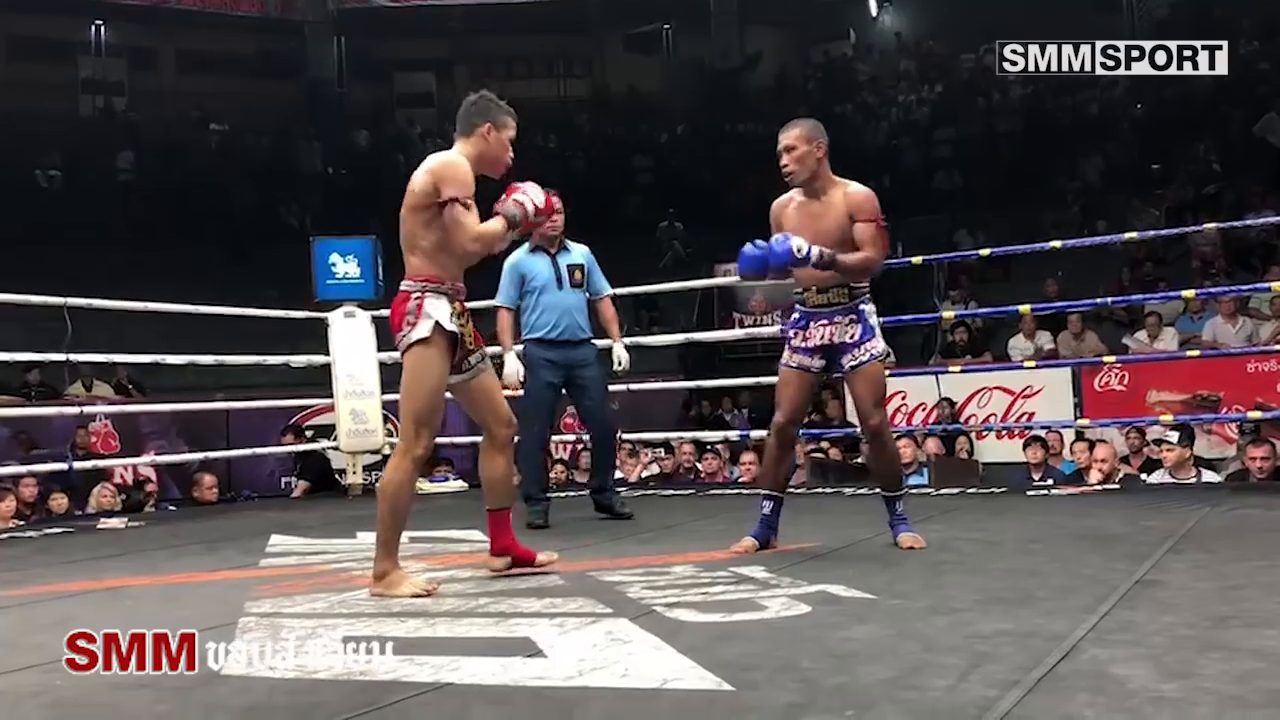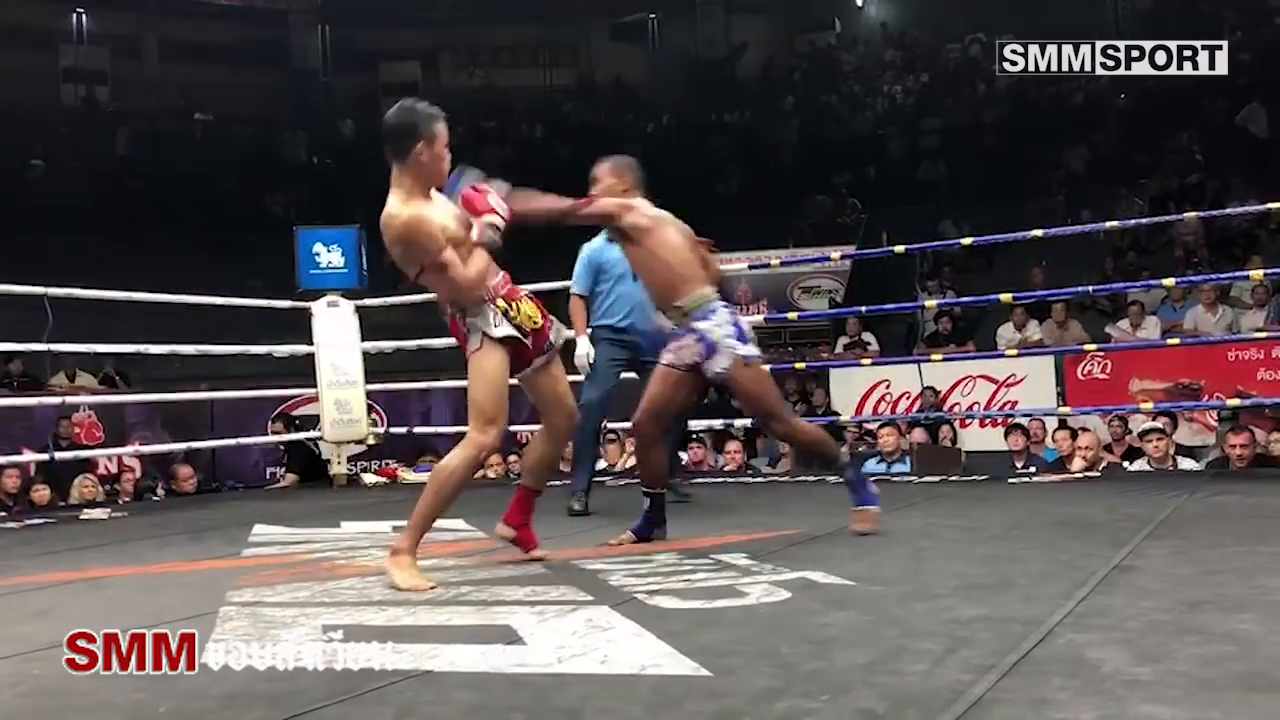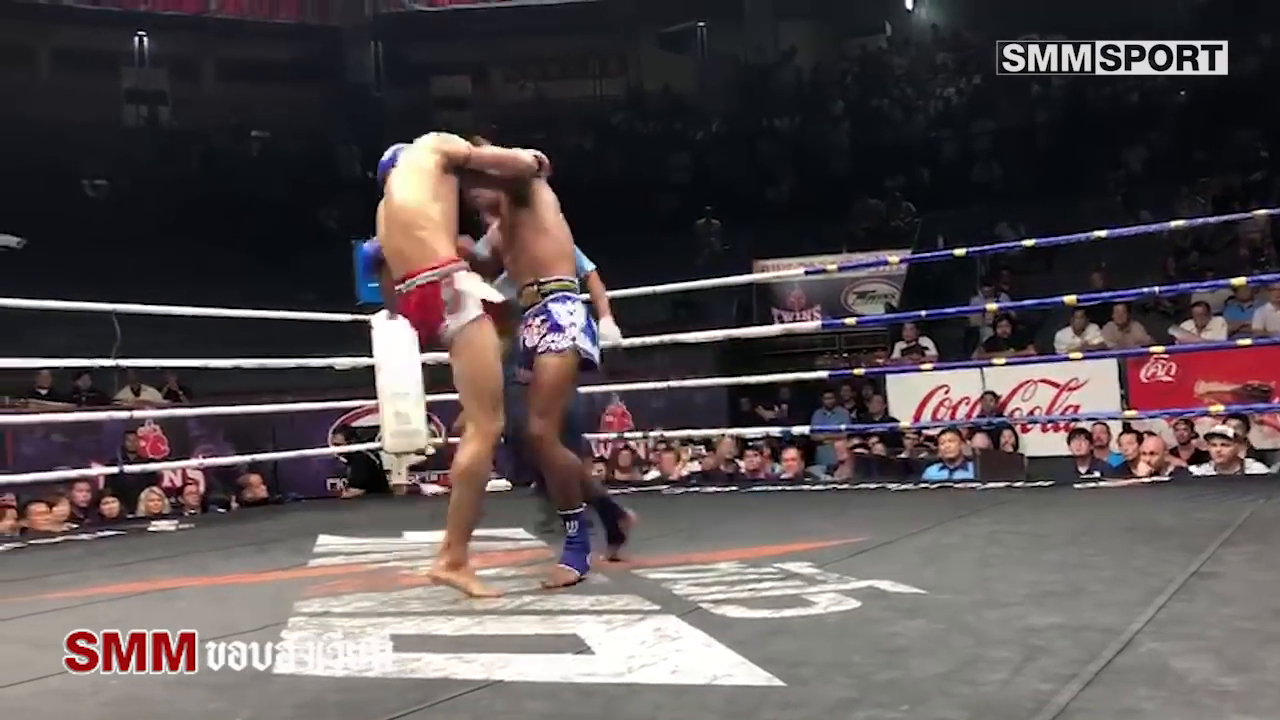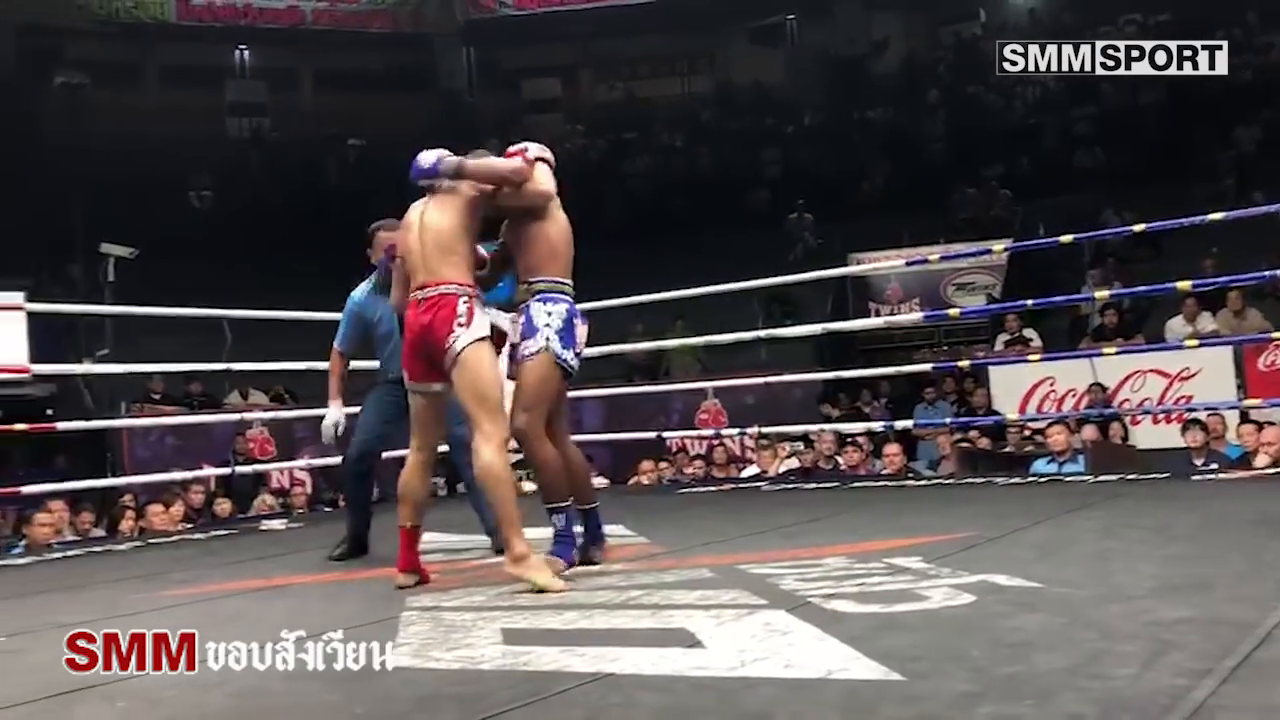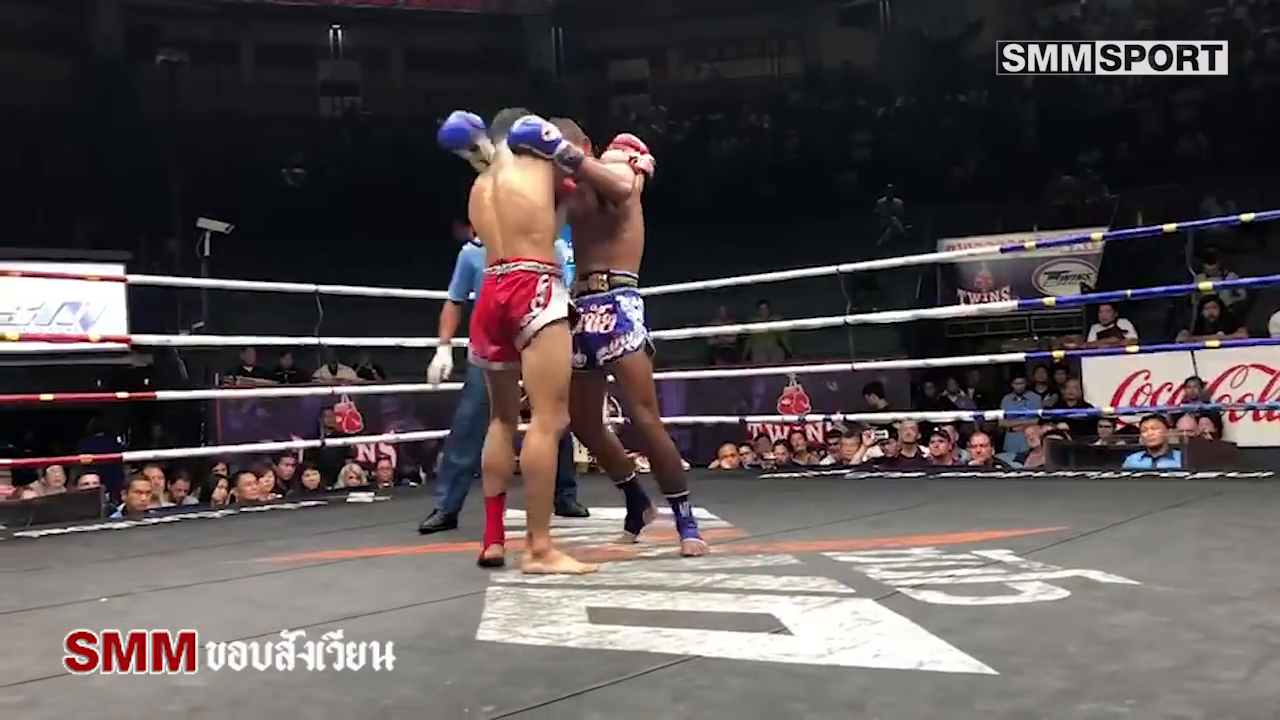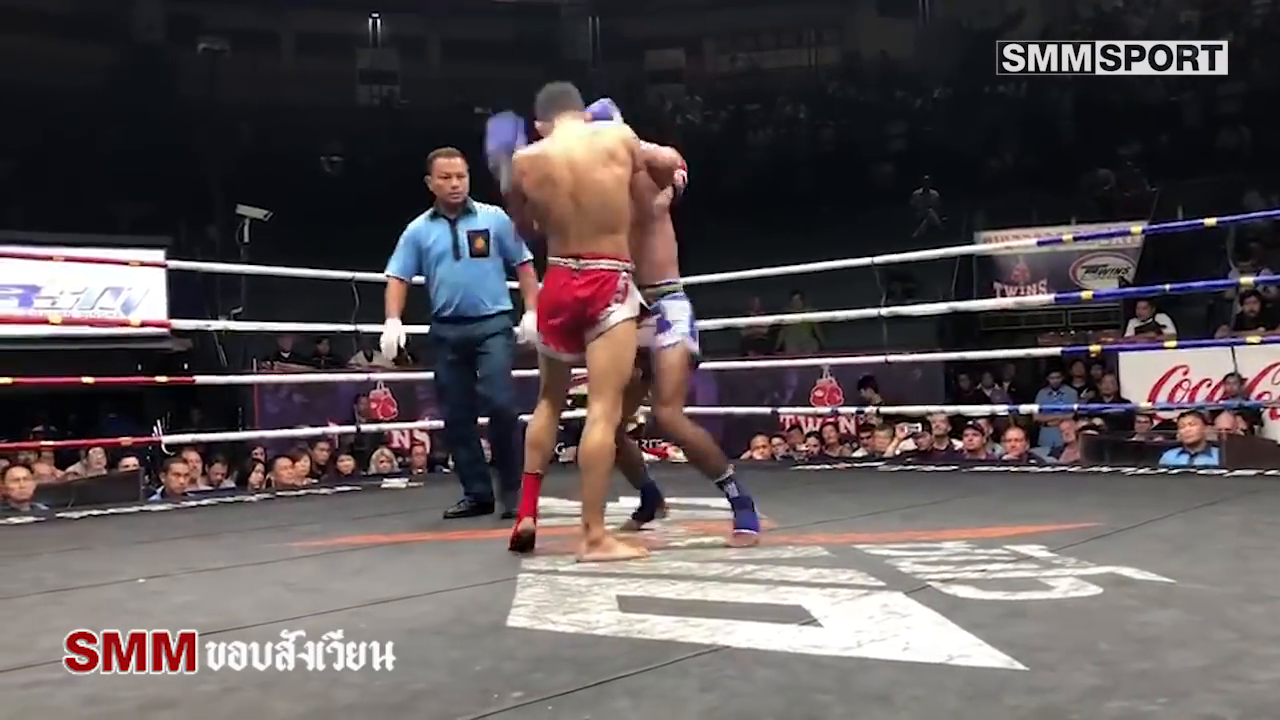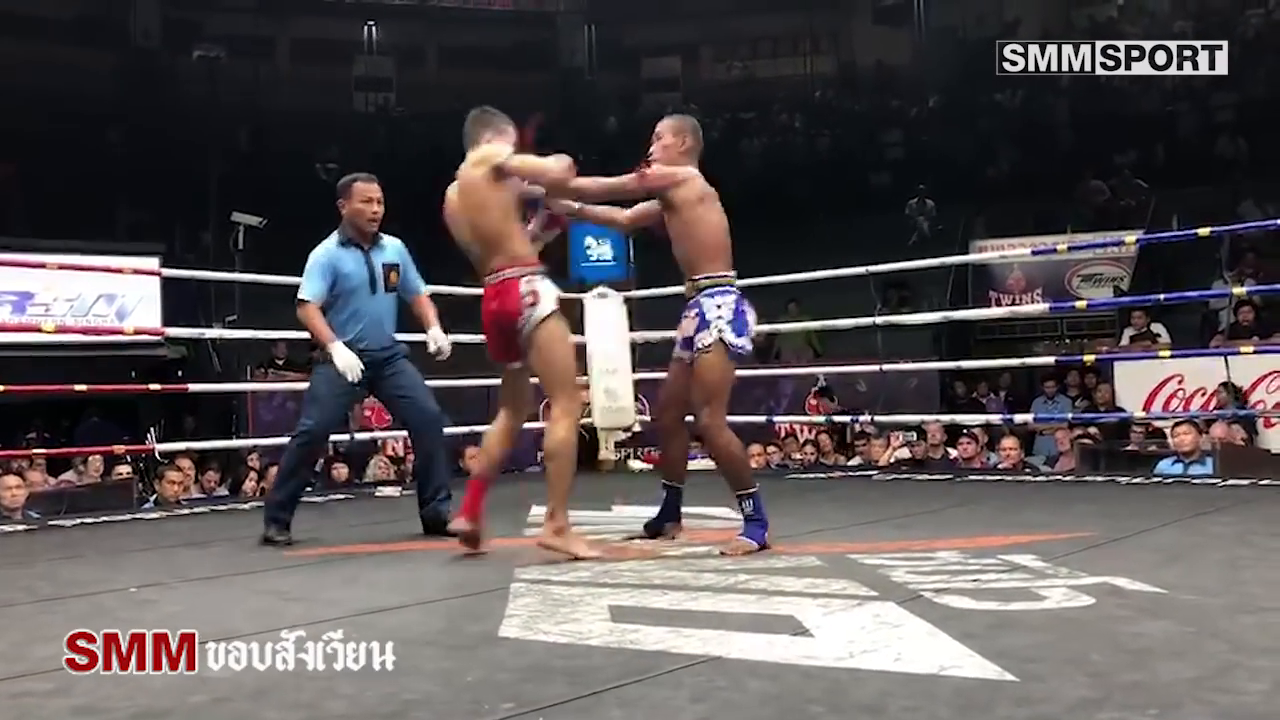
dt=0.7s
person 1, frame 1
left shoulder: (444, 171)
right shoulder: (452, 166)
right elbow: (470, 241)
left wrist: (506, 224)
right wrist: (514, 213)
left hip: (449, 312)
right hip: (428, 310)
left knee: (501, 426)
right knee: (416, 443)
left ankle: (503, 547)
right ankle: (385, 570)
person 1, frame 2
left shoulder: (419, 198)
right shoulder: (408, 218)
right elbow: (466, 286)
right wrist: (485, 235)
left hip: (513, 309)
right hip: (485, 321)
left knee: (563, 418)
right knee: (484, 439)
left ankle: (517, 522)
right ankle: (401, 553)
person 1, frame 3
left shoulder: (387, 205)
right shoulder: (432, 146)
right elbow: (517, 165)
right wrist: (535, 161)
left hip: (413, 298)
right hip: (447, 288)
right knee: (485, 427)
right ankle: (454, 561)
person 1, frame 4
left shoulder: (413, 215)
right shoulder: (464, 187)
left elbow: (397, 295)
right elbow: (517, 170)
right wrist: (515, 163)
left hip: (417, 321)
right hip: (456, 313)
left knee: (423, 447)
right knee: (493, 432)
left ankle: (408, 563)
right ankle: (519, 554)
person 1, frame 5
left shoulder: (478, 189)
right shoulder: (538, 155)
right wrist: (566, 156)
left hip: (491, 294)
right hip: (534, 289)
left knee: (502, 419)
right knee: (549, 420)
left ankle: (493, 538)
right ankle: (539, 547)
person 1, frame 6
left shoulder: (526, 161)
right shoulder: (617, 135)
right elbow: (670, 165)
left hip: (558, 283)
right hip: (609, 285)
left knee: (549, 399)
right knee: (605, 410)
left ankle: (526, 514)
right ankle: (594, 536)
person 1, frame 7
left shoulder: (454, 198)
right shoulder: (491, 160)
right elbow: (556, 172)
left wrist: (537, 226)
right wrist: (558, 163)
left hip: (495, 300)
right hip: (526, 290)
left knee: (511, 409)
right knee: (566, 405)
left ankle: (469, 513)
right ankle: (557, 525)
person 2, frame 1
left shoulder: (857, 197)
right shoulder: (781, 208)
left elbow: (874, 260)
left wrist: (820, 257)
right wrist: (760, 263)
left hip: (852, 316)
right hip: (805, 320)
left knee: (874, 423)
right knee: (782, 424)
left ankle: (898, 519)
right ankle: (766, 526)
person 2, frame 2
left shoulder: (622, 210)
right shoulder: (657, 223)
left elbow: (566, 209)
right elbow: (709, 268)
left wrist: (510, 201)
left hip: (713, 325)
right hip: (687, 332)
left knee: (779, 422)
right knee: (646, 427)
left ankle: (858, 486)
right ankle: (654, 518)
person 2, frame 3
left shoulder: (525, 187)
right shoulder: (502, 222)
left hip: (560, 314)
right hip: (534, 322)
left knee: (541, 432)
right knee: (541, 439)
left ankle: (577, 545)
right ankle: (590, 527)
person 2, frame 4
left shoulder: (531, 168)
right shoulder: (513, 220)
left elbow: (540, 192)
left hip: (548, 313)
right hip: (538, 316)
left knee: (526, 426)
right knee: (555, 434)
left ankle: (565, 537)
right ankle: (592, 536)
person 2, frame 5
left shoulder: (618, 163)
right shoulder: (569, 197)
left elbow: (620, 189)
left hip: (618, 305)
right hip: (581, 309)
left knee: (645, 420)
right knee: (585, 425)
left ankle: (686, 520)
right ankle: (637, 503)
person 2, frame 6
left shoulder: (641, 177)
left hip: (667, 308)
right hip: (639, 314)
left knee: (668, 418)
left ankle: (743, 508)
right ankle: (651, 500)
person 2, frame 7
left shoulder: (682, 180)
right shoulder: (666, 200)
left elbow: (614, 187)
right elbow: (623, 218)
left wrist: (555, 185)
right wrist: (566, 207)
left hip: (719, 307)
right hip: (698, 309)
left knee: (709, 420)
right knee: (668, 415)
left ankle: (756, 522)
right ankle: (669, 515)
person 3, frame 1
left shoulder: (582, 254)
right shoulder: (517, 261)
left elbow: (602, 300)
right elbow: (505, 311)
left wrist: (617, 342)
right wrist: (509, 355)
left hip: (582, 351)
right hip: (541, 353)
left knee: (602, 425)
right knee: (535, 431)
left ankle: (604, 494)
right ankle: (536, 503)
person 3, frame 2
right shoulder: (593, 250)
right elbow: (577, 300)
right wrist: (581, 339)
left hip: (651, 337)
right hip: (609, 339)
right knee: (592, 407)
right ankle: (580, 487)
person 3, frame 3
right shoulder: (489, 256)
left elbow: (587, 275)
left wrist: (606, 319)
right hip: (518, 355)
left knee: (570, 418)
right knee: (516, 431)
right ankle: (553, 500)
person 3, frame 4
right shoulder: (362, 299)
right elbow: (340, 352)
right wrist: (335, 402)
right hip: (393, 383)
left knee: (464, 440)
right knee: (360, 452)
left ankle: (496, 526)
right ankle: (356, 536)
person 3, frame 5
right shoulder: (472, 252)
right elbow: (455, 301)
right wrist: (444, 347)
right knee: (467, 422)
left ankle: (564, 497)
right ankle: (445, 508)
person 3, frame 6
left shoulder: (494, 218)
right shoulder: (418, 230)
left elbow: (523, 265)
right elbow: (397, 279)
left wrist: (531, 312)
right wrist: (392, 321)
left hip: (492, 325)
right hip: (446, 331)
left knee: (499, 401)
right knee: (457, 417)
left ankle: (510, 487)
right ankle: (479, 493)
person 3, frame 7
left shoulder: (395, 249)
right shoulder: (326, 254)
left elbow: (417, 294)
right elbow: (306, 306)
left wrist: (434, 328)
right wrist: (335, 348)
left hip: (389, 356)
right hip: (344, 358)
left knee: (428, 419)
right knee: (311, 433)
left ankle: (436, 509)
right ankle: (277, 518)
